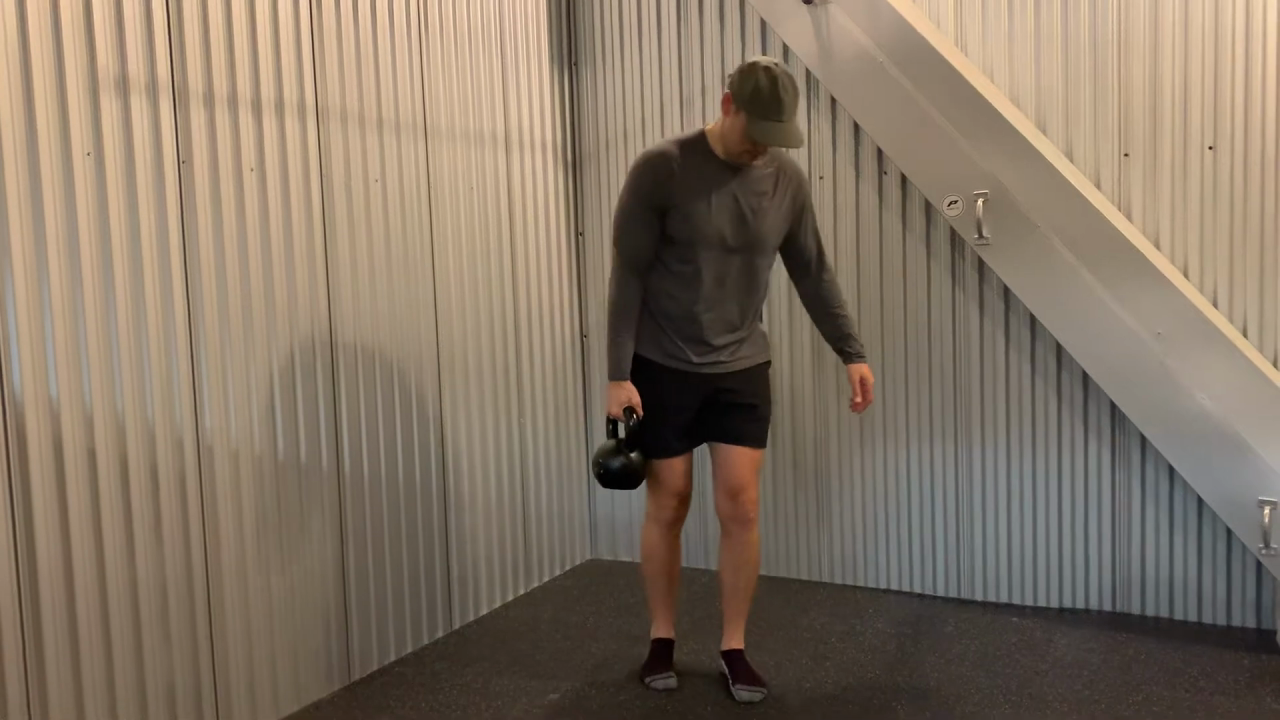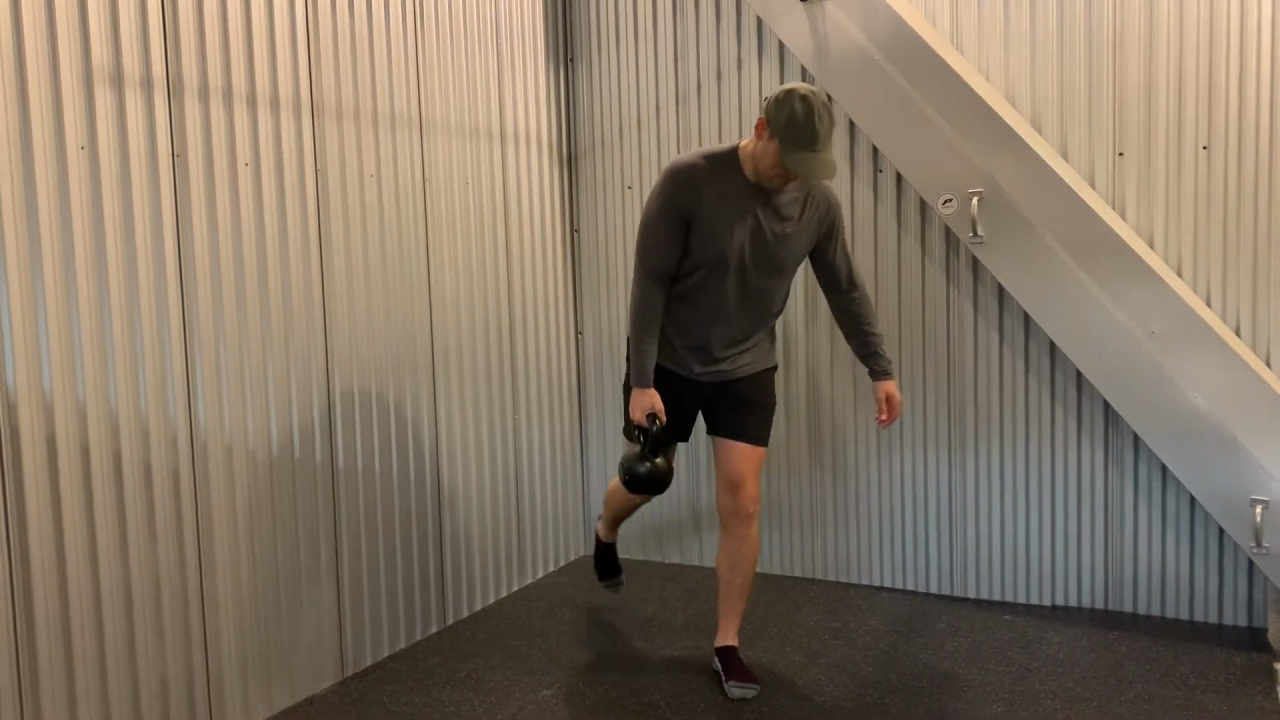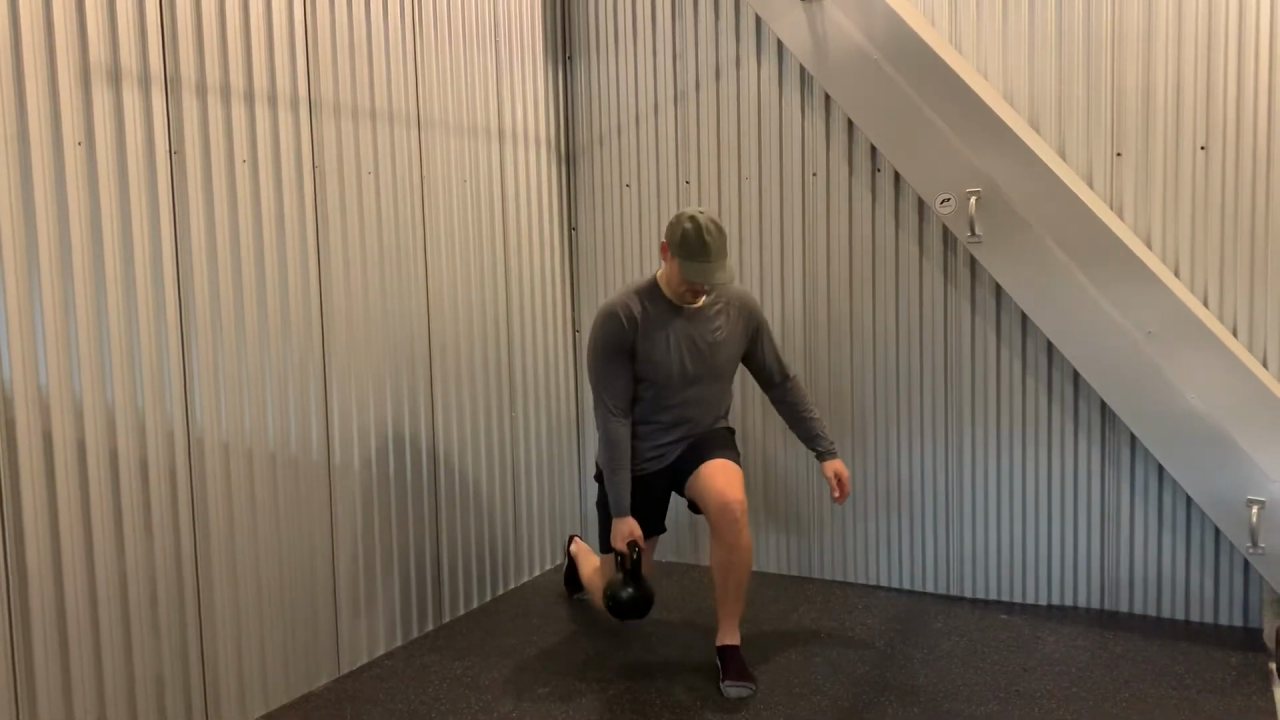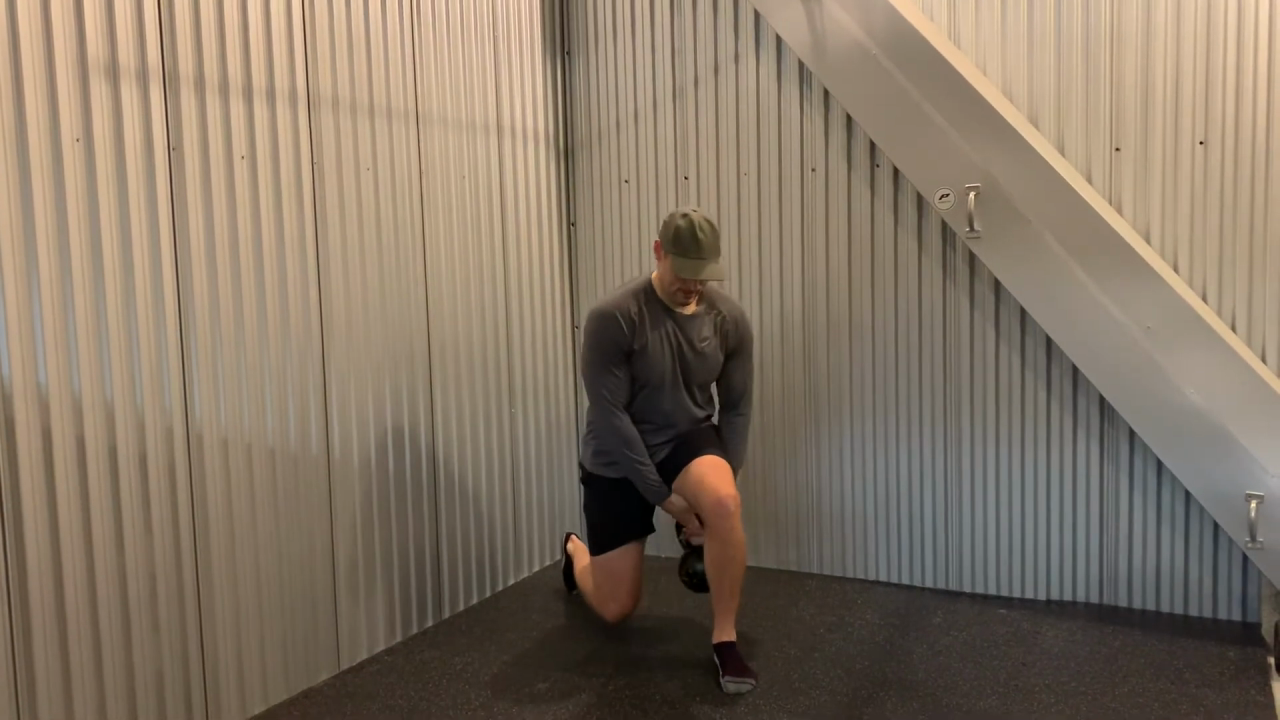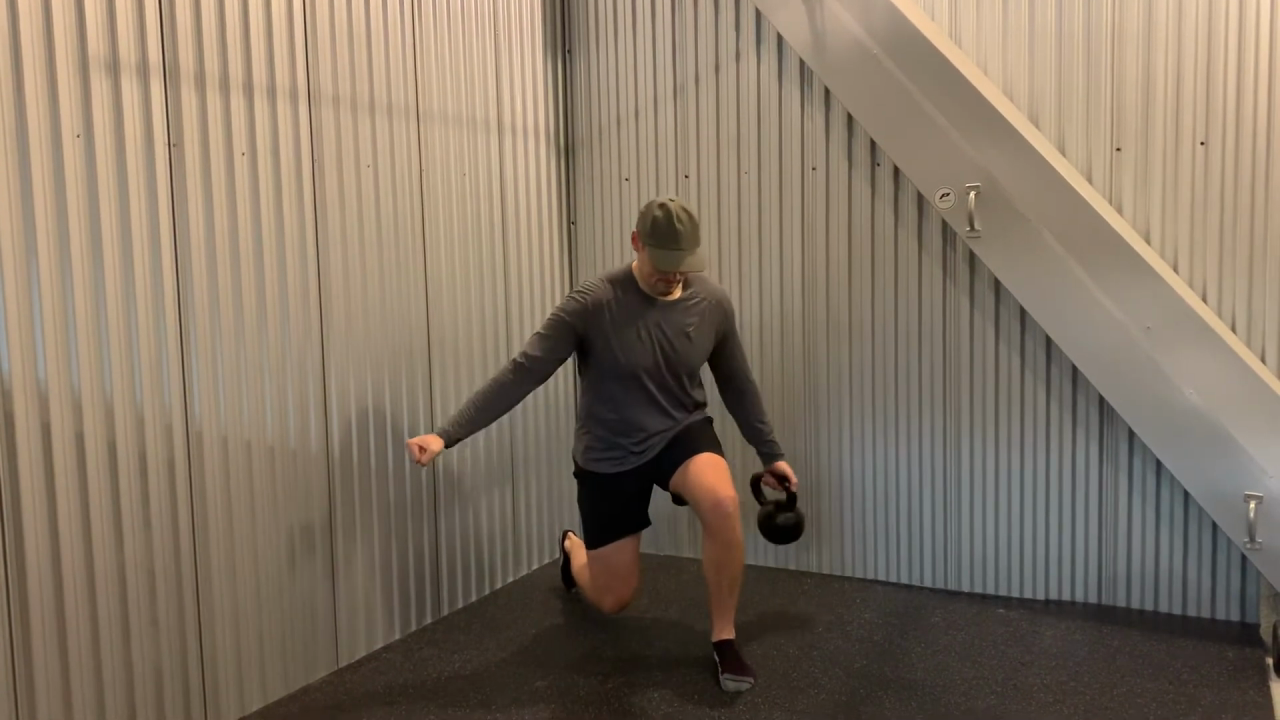
dt=1s
person 1, frame 1
left shoulder: (787, 180)
right shoulder: (661, 168)
left elbow: (813, 273)
right elbow: (628, 275)
left wrist: (852, 352)
right wrist: (619, 374)
left hip: (743, 368)
right hip: (663, 368)
left knee: (740, 508)
right knee: (667, 506)
left ankle: (734, 647)
right ankle: (661, 639)
person 1, frame 2
left shoulder: (818, 202)
right shoulder: (688, 180)
left elbow: (845, 290)
right elbow: (650, 283)
left wrist: (880, 369)
right wrist: (641, 381)
left hip: (746, 367)
right hip: (669, 363)
left knee: (741, 502)
right knee: (645, 482)
left ankle: (727, 644)
right ankle: (606, 531)
person 1, frame 3
left shoulder: (739, 308)
right shoulder: (620, 317)
left elbow: (780, 383)
right elbow: (611, 418)
left wrist: (825, 451)
right wrist: (620, 512)
left hip: (702, 440)
right hip: (636, 458)
left knee: (730, 505)
left ankle: (728, 643)
right ankle: (579, 552)
person 1, frame 4
left shoulder: (729, 318)
right shoulder: (612, 317)
left elbow: (737, 407)
right elbow: (610, 415)
left wrist: (723, 478)
right wrist: (662, 495)
left hip: (688, 439)
right hip: (617, 459)
left knee: (723, 504)
right knee: (616, 608)
left ankle: (725, 639)
right ankle: (576, 550)
person 1, frame 5
left shoulder: (713, 303)
right shoulder: (591, 304)
left elbow: (737, 384)
right elbow: (523, 373)
left wrist: (771, 453)
right wrist: (447, 434)
left hip: (681, 431)
right hip: (608, 455)
left knee: (723, 503)
right knee: (614, 600)
left ankle: (725, 638)
right ankle: (573, 547)
